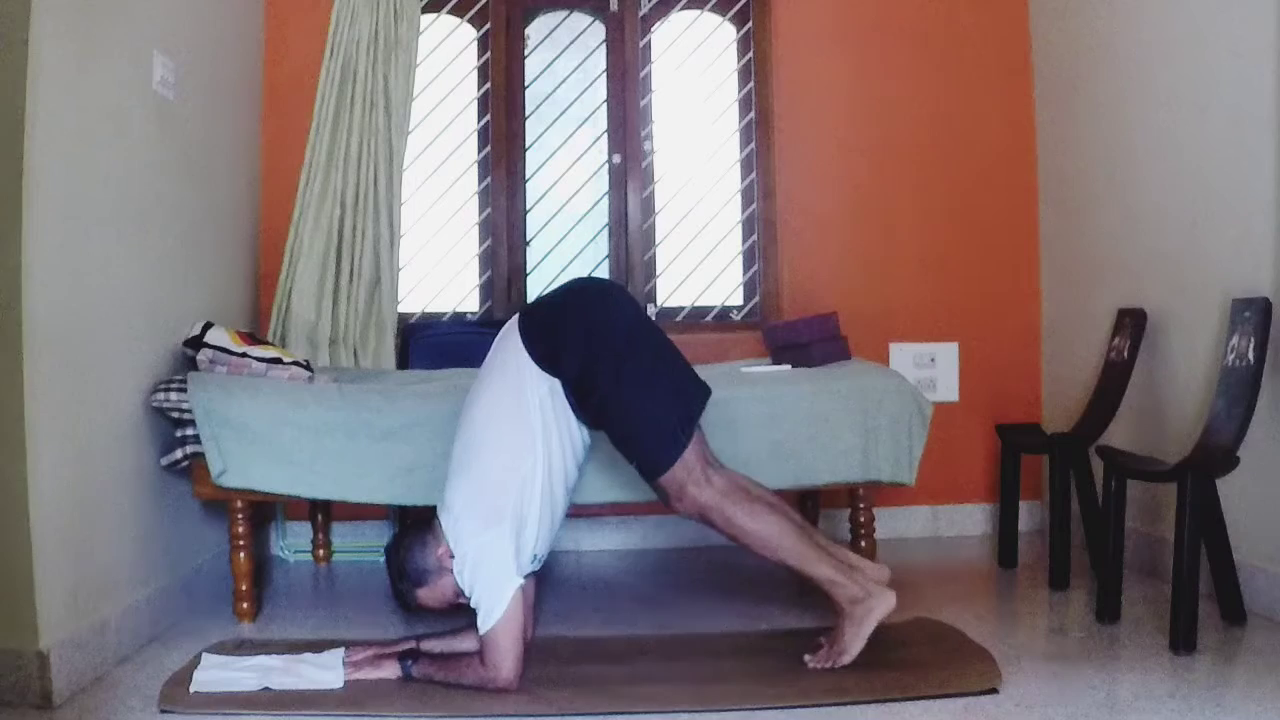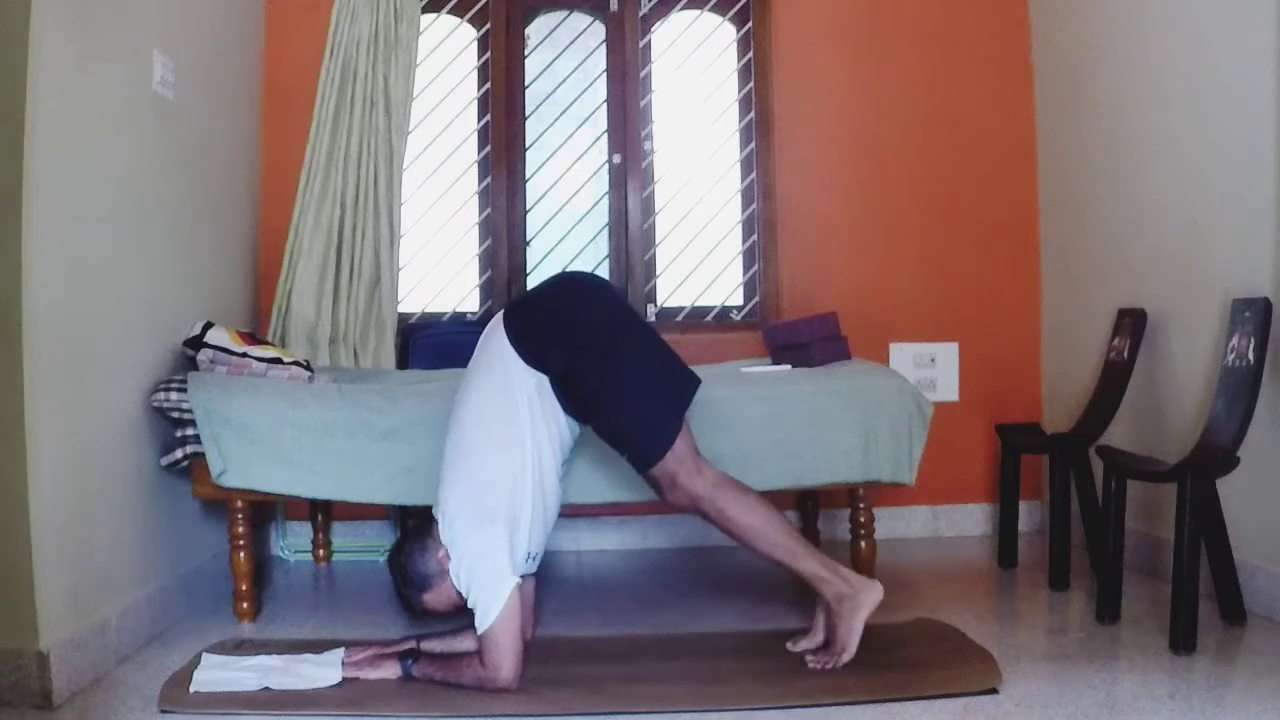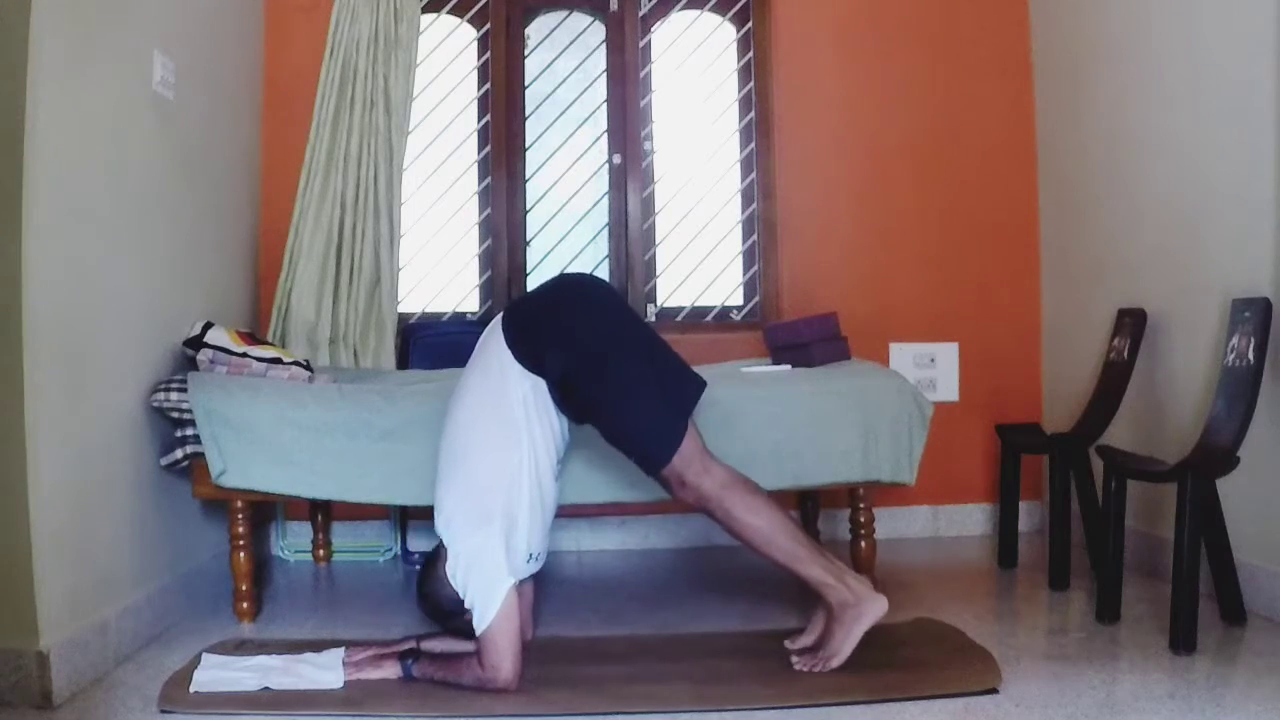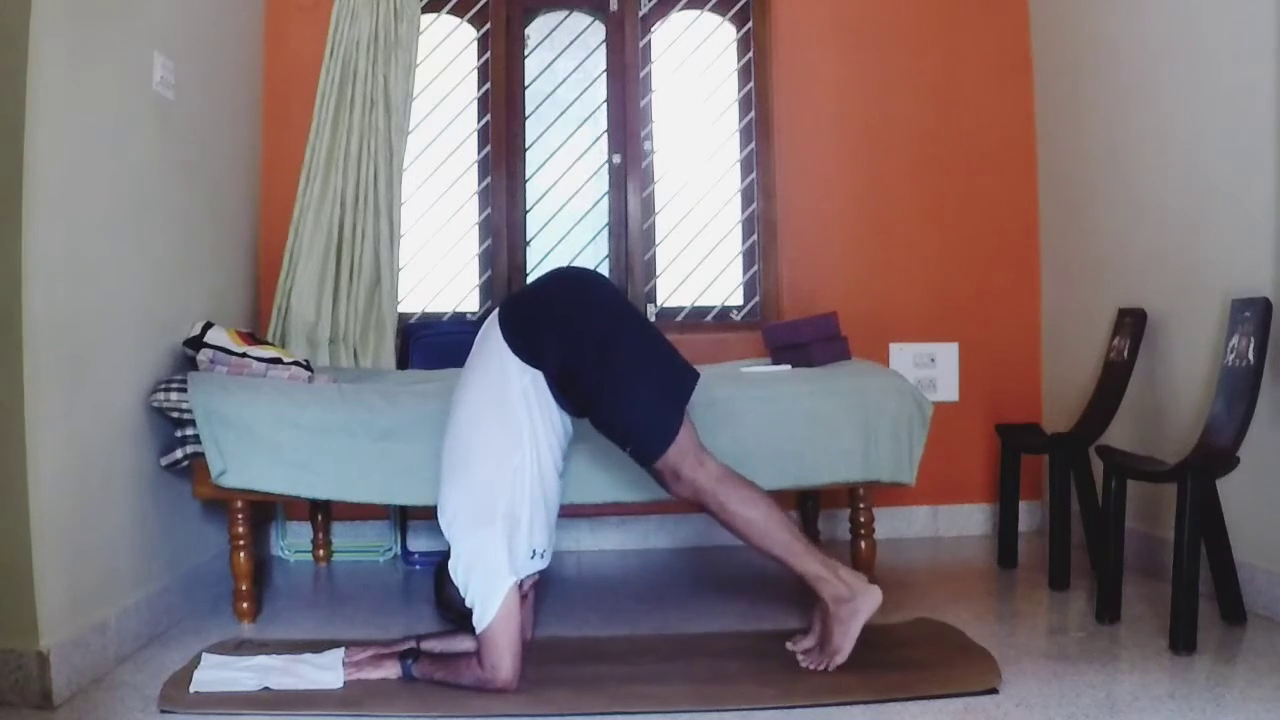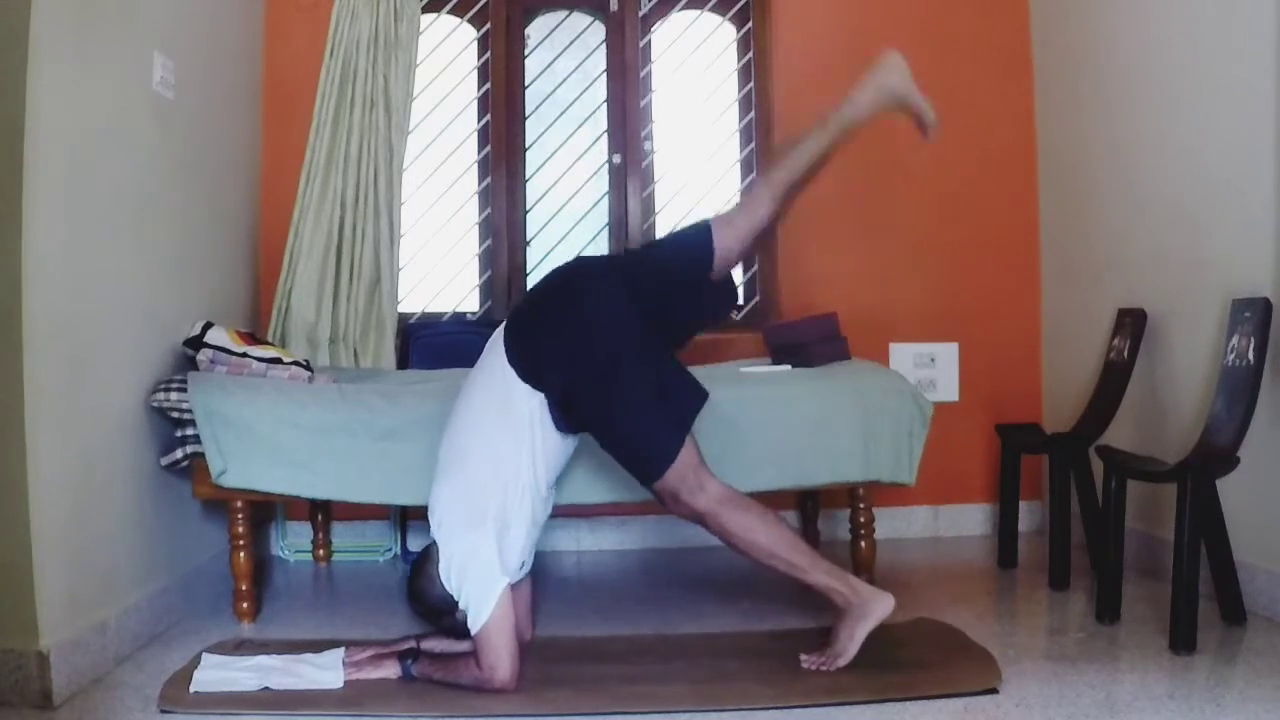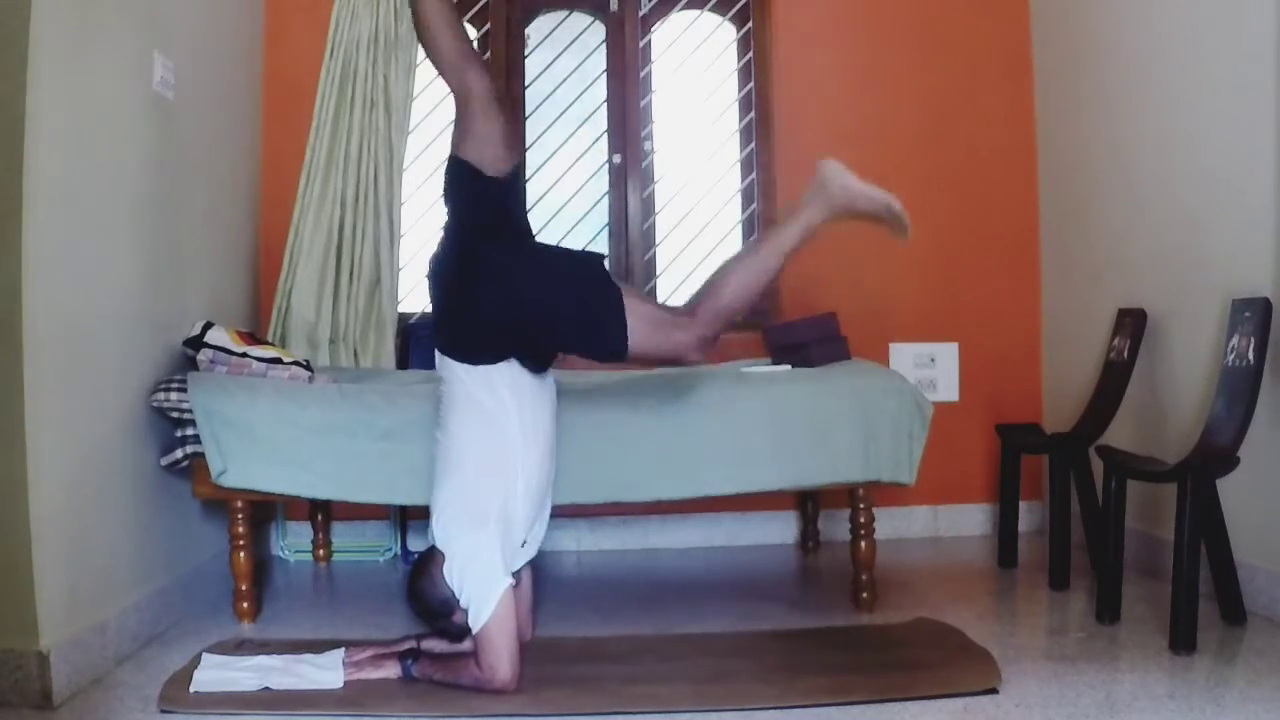
dt=0.5s
person 1, frame 1
left shoulder: (478, 536)
right shoulder: (476, 519)
left elbow: (502, 671)
right elbow: (516, 630)
left wrist: (406, 666)
right wrist: (417, 642)
left hip: (583, 329)
right hip: (576, 328)
left knee: (694, 491)
right knee: (697, 482)
left ankle: (855, 592)
right ankle: (846, 564)
person 1, frame 2
left shoulder: (474, 536)
right shoulder: (486, 521)
left elbow: (501, 671)
right elbow: (517, 628)
left wrist: (407, 664)
right wrist: (414, 643)
left knee: (686, 481)
right knee: (683, 480)
left ankle: (842, 588)
right ankle: (832, 584)
person 1, frame 3
left shoulder: (474, 542)
right shoulder: (477, 523)
left elbow: (501, 671)
right elbow: (519, 631)
left wrist: (407, 665)
right wrist: (417, 643)
left hip: (566, 327)
right hip: (561, 324)
left knee: (695, 478)
right knee: (694, 475)
left ankle: (847, 594)
right ankle: (834, 583)
person 1, frame 4
left shoulder: (481, 538)
right shoulder: (481, 522)
left elbow: (500, 672)
right elbow: (515, 630)
left wrist: (405, 663)
right wrist: (418, 643)
left hip: (564, 320)
right hip: (565, 316)
left knee: (691, 473)
right knee: (689, 469)
left ankle: (840, 589)
right ankle: (832, 581)
person 1, frame 5
left shoulder: (465, 559)
left elbow: (501, 672)
right elbow: (519, 629)
left wrist: (408, 662)
right wrist: (424, 644)
left hip: (570, 337)
right hip: (578, 312)
left knee: (697, 496)
right knee: (747, 216)
left ankle: (853, 596)
right ankle: (869, 94)
person 1, frame 6
left shoulder: (470, 543)
left elbow: (499, 672)
left wrist: (408, 662)
right wrist: (428, 641)
left hip: (492, 296)
right hip: (490, 298)
left ankle: (821, 200)
